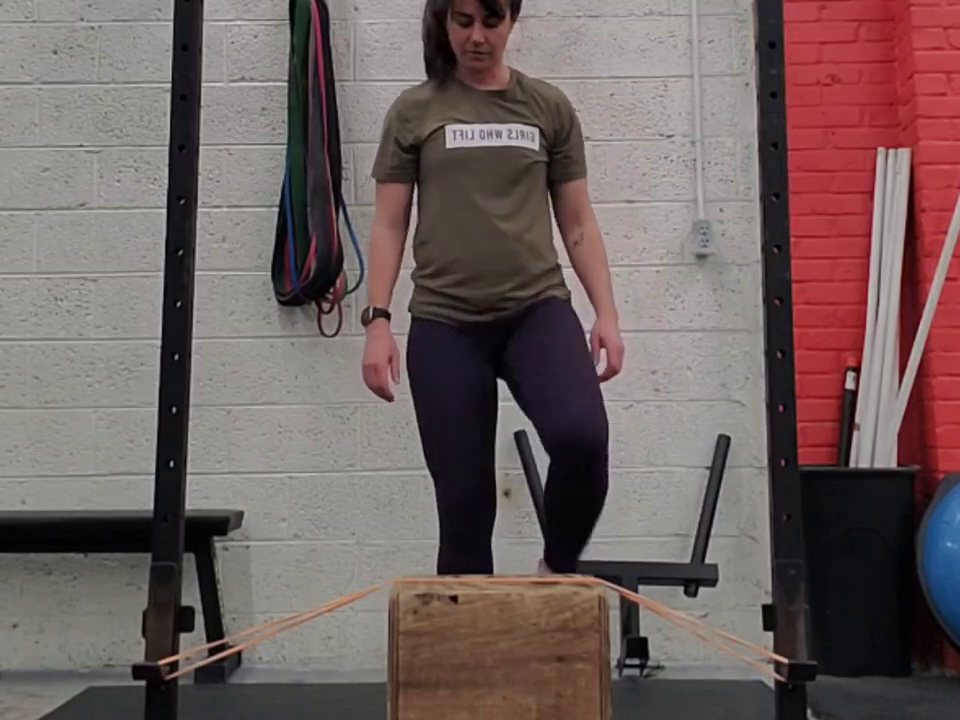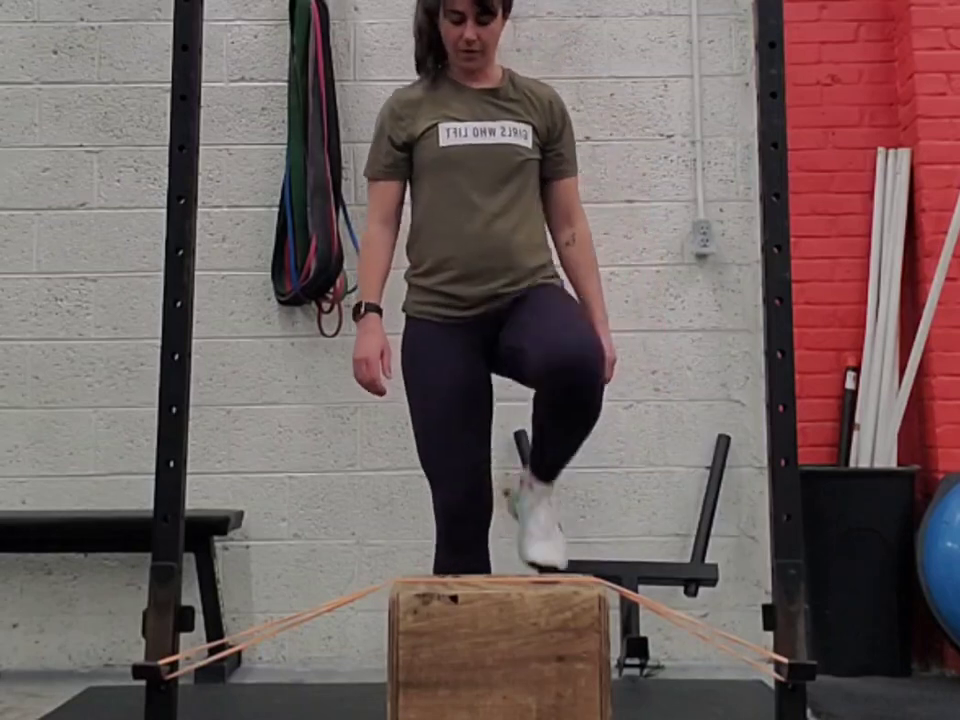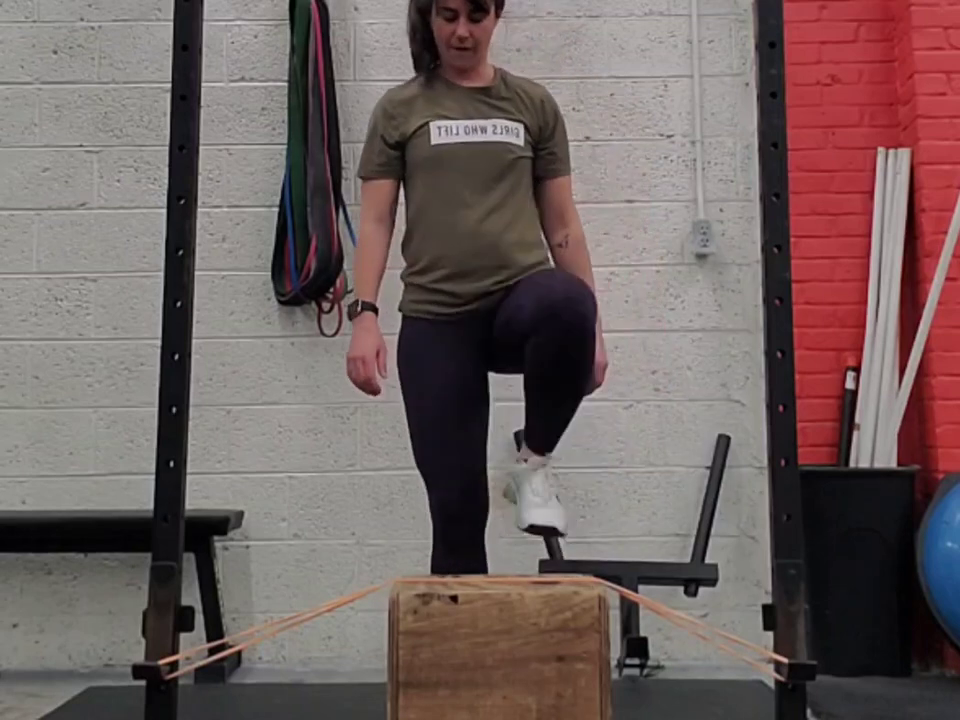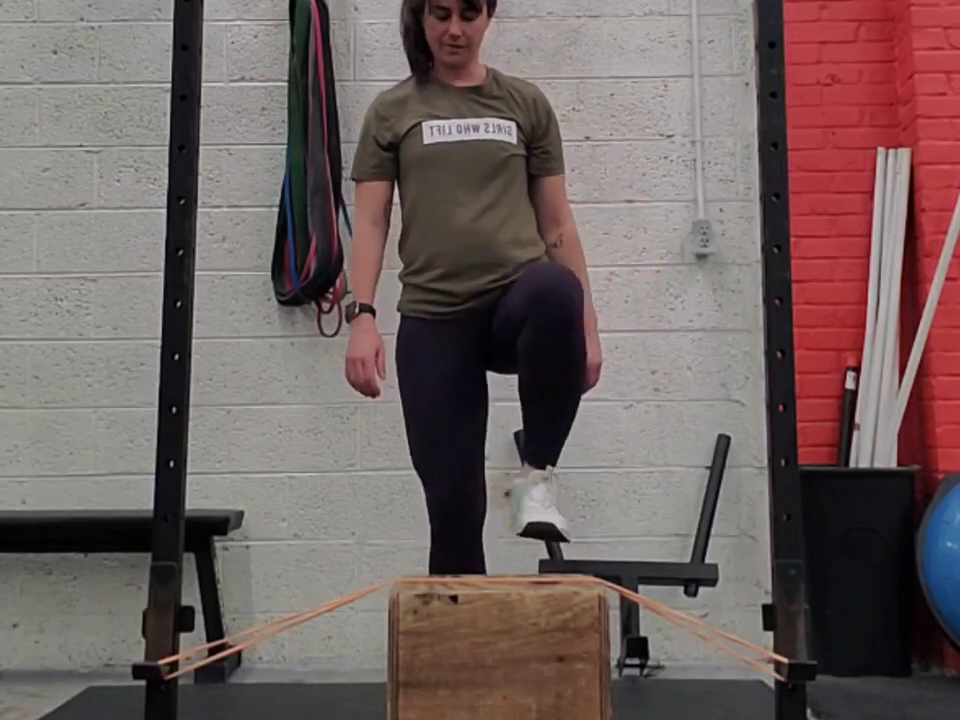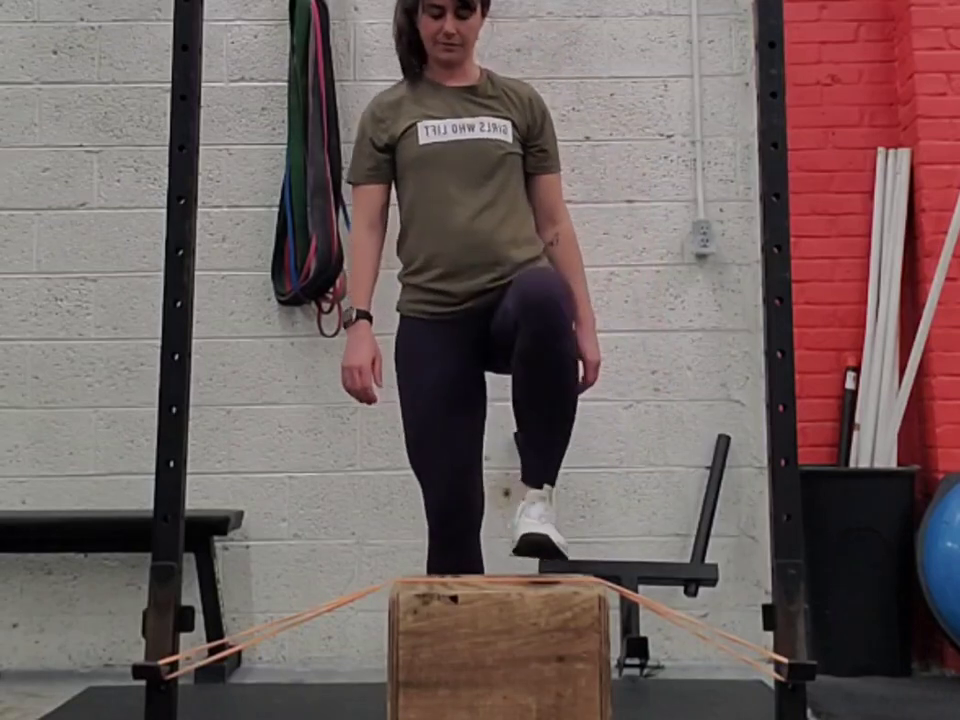
dt=0.1s
person 1, frame 1
left shoulder: (549, 106)
right shoulder: (413, 110)
left elbow: (578, 224)
right elbow: (389, 225)
left wrist: (607, 315)
right wrist: (377, 321)
left hip: (535, 310)
right hip: (445, 325)
left knee: (582, 444)
right knee: (464, 502)
left ankle: (558, 578)
person 1, frame 2
left shoulder: (541, 105)
right shoulder: (406, 108)
left elbow: (568, 223)
right elbow: (381, 223)
left wrist: (597, 319)
right wrist: (369, 316)
left hip: (528, 301)
right hip: (439, 323)
left knee: (572, 360)
right knee: (459, 503)
left ankle: (537, 487)
person 1, frame 3
left shoulder: (533, 104)
right shoulder: (399, 109)
left elbow: (562, 224)
right elbow: (375, 221)
left wrist: (591, 324)
right wrist: (364, 315)
left hip: (520, 303)
right hip: (435, 319)
left knee: (566, 301)
right knee: (456, 503)
left ankle: (534, 463)
person 1, frame 4
left shoulder: (526, 103)
right shoulder: (392, 110)
left elbow: (556, 223)
right elbow: (370, 223)
left wrist: (586, 320)
right wrist: (361, 317)
left hip: (515, 301)
right hip: (433, 319)
left knee: (556, 290)
right knee: (453, 503)
left ankle: (536, 473)
person 1, frame 5
left shoulder: (521, 102)
right shoulder: (387, 113)
left elbow: (554, 222)
right elbow: (368, 228)
left wrist: (584, 320)
right wrist: (358, 324)
left hip: (515, 299)
right hip: (432, 320)
left knee: (544, 299)
right knee: (451, 504)
left ankle: (537, 494)
